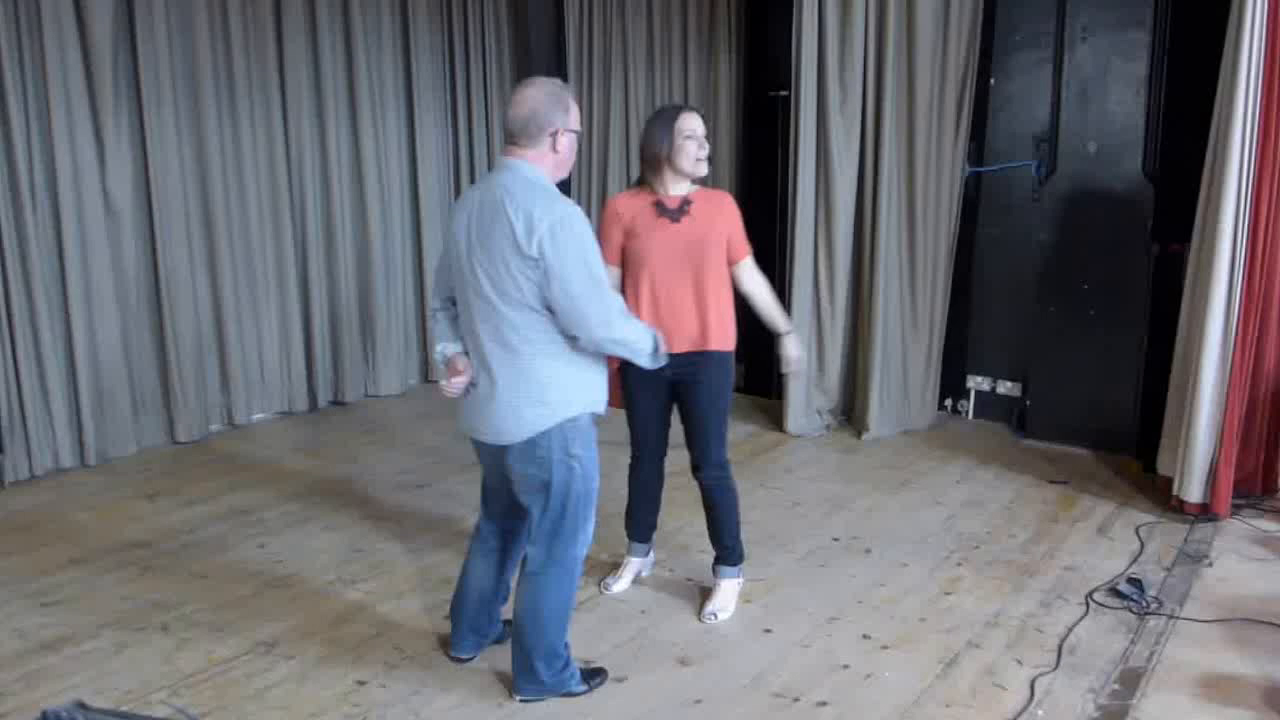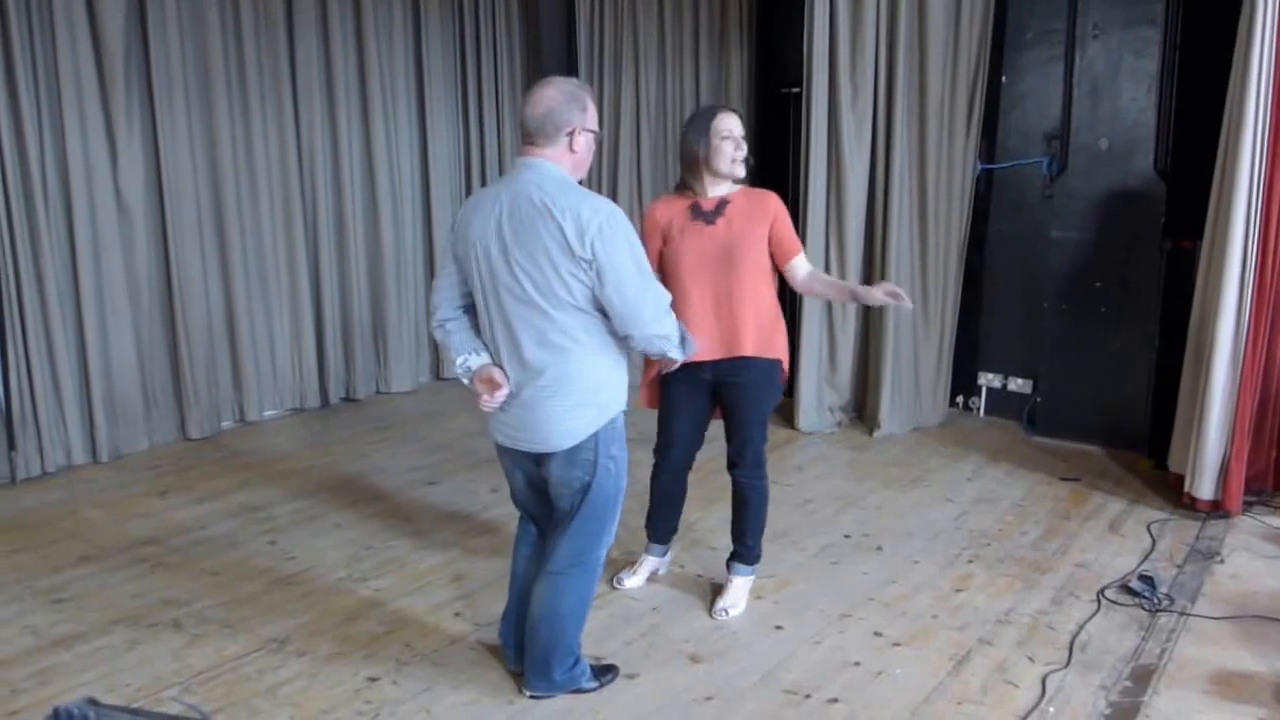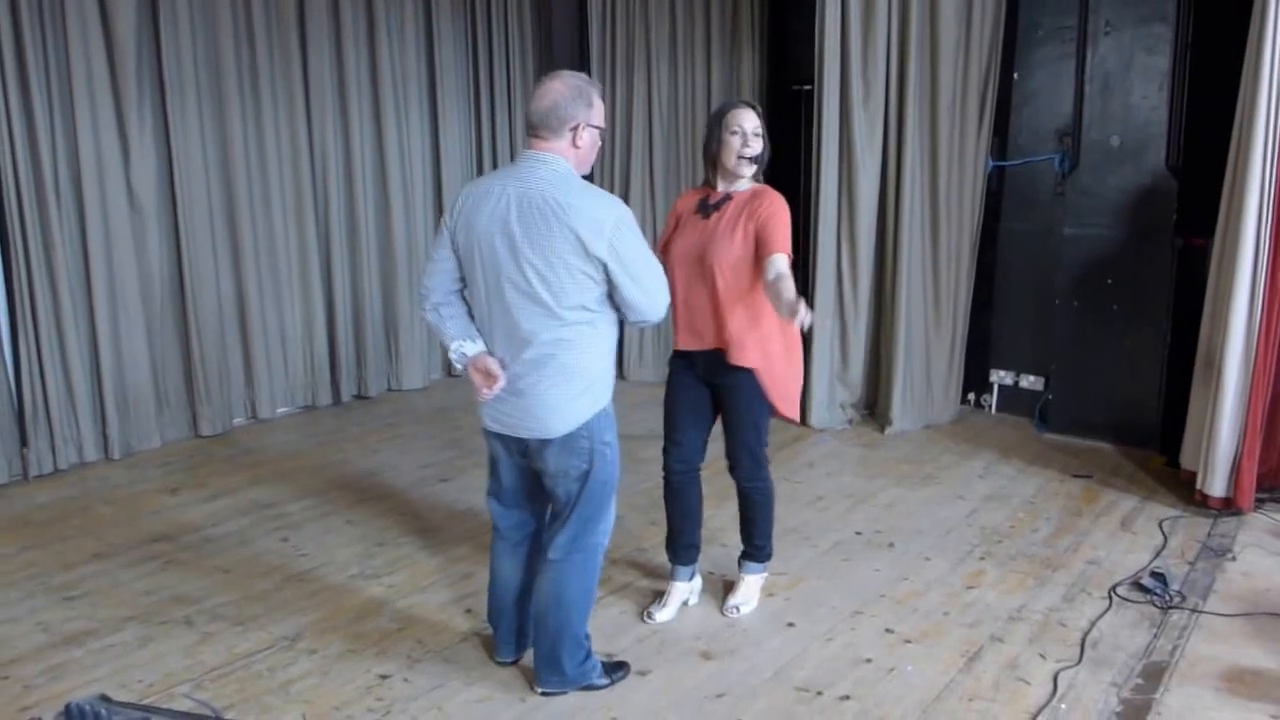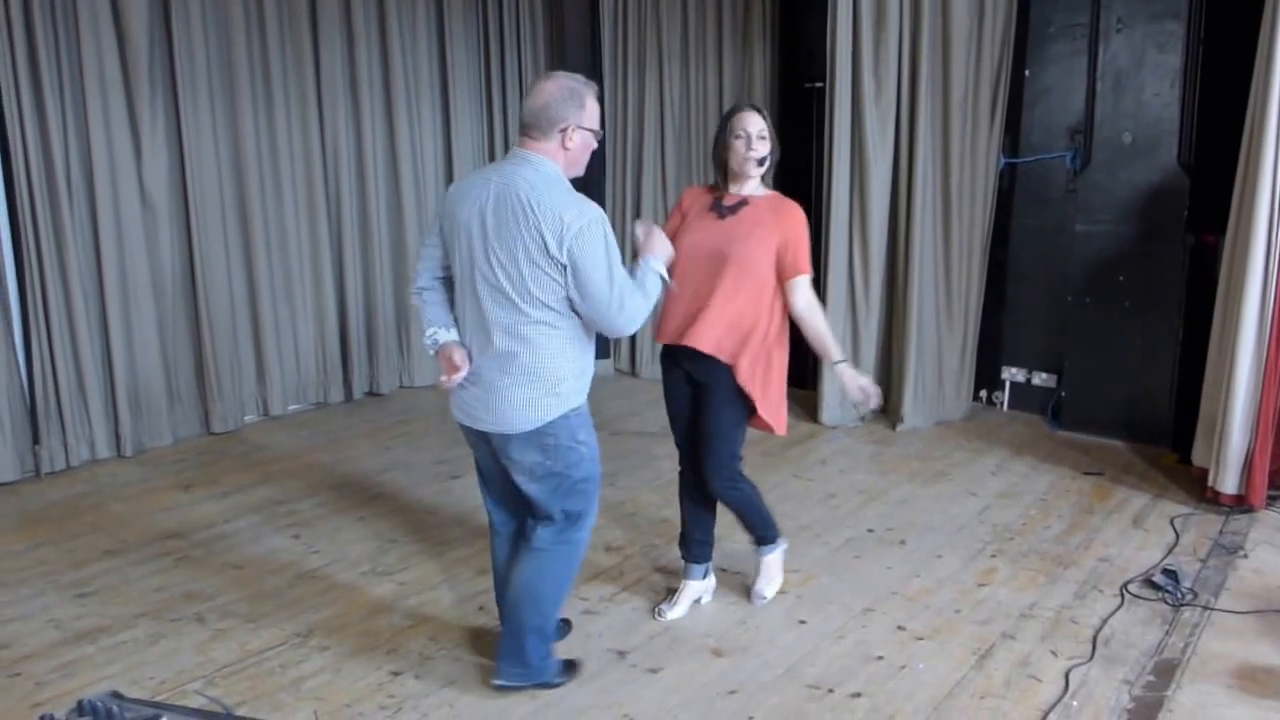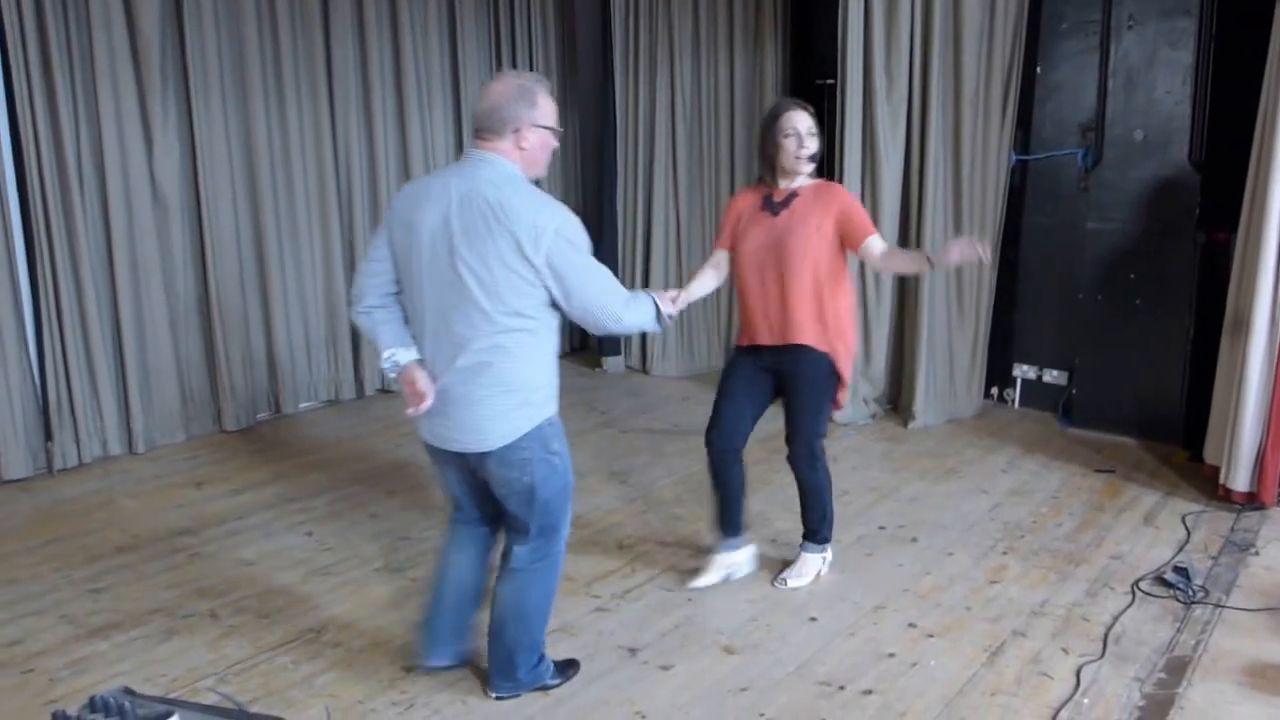
dt=0.4s
person 1, frame 1
left shoulder: (469, 205)
right shoulder: (552, 214)
left elbow: (443, 300)
right elbow: (596, 322)
left wrist: (454, 355)
right wrist: (652, 346)
left hip: (487, 410)
right hip: (547, 415)
left knee: (501, 521)
right knee: (557, 543)
left ankle: (470, 631)
right ankle: (542, 672)
person 1, frame 2
left shoulder: (474, 211)
right shoulder: (593, 215)
left elbow: (446, 312)
right elbow: (647, 322)
left wrist: (478, 365)
right wrist: (679, 345)
left hip: (511, 417)
right hip: (581, 417)
left knee: (537, 526)
right knee: (577, 545)
left ankle: (518, 643)
right ankle: (552, 670)
person 1, frame 3
left shoulder: (473, 198)
right shoulder: (599, 211)
left elbow: (438, 295)
right elbow: (652, 304)
left wrist: (472, 353)
left hip: (501, 405)
right hip: (571, 409)
left knee: (514, 522)
right knee: (578, 535)
left ankle: (510, 637)
right ankle: (564, 665)
person 1, frame 4
left shoulder: (464, 192)
right shoulder: (573, 214)
left elbow: (429, 280)
right elbow: (617, 318)
left wrist: (446, 340)
right wrist: (653, 263)
left hip: (474, 400)
right hip: (542, 407)
left knee: (512, 521)
right knee: (563, 524)
left ankle: (525, 623)
right ankle: (523, 659)
person 1, frame 5
left shoulder: (412, 198)
right shoulder: (542, 218)
left elbow: (371, 300)
right elbow: (602, 308)
left wrist: (406, 364)
right wrist: (655, 306)
left hip: (440, 416)
right hip: (515, 419)
left knee: (471, 525)
right knee: (538, 540)
left ankle: (441, 642)
right ankle: (517, 669)
person 2, frame 1
left shoulder: (721, 205)
right shoulder: (624, 207)
left elbow: (748, 275)
right elbow: (608, 285)
left wrist: (785, 331)
left hip: (707, 356)
right hip: (644, 357)
left knee: (711, 464)
right knee: (646, 458)
left ankle: (730, 572)
right ankle: (640, 551)
person 2, frame 2
left shoulder: (765, 206)
right shoulder: (663, 213)
left elbow: (804, 278)
left wrist: (858, 292)
left hip: (751, 360)
right hip: (686, 363)
left knee: (747, 467)
right knee: (670, 460)
left ankle: (742, 571)
right ankle: (657, 549)
person 2, frame 3
left shoulder: (768, 204)
right shoulder: (687, 205)
left elbow: (776, 274)
right elbow: (661, 272)
left wrist: (791, 308)
left hip: (746, 358)
right hip: (689, 357)
left knee: (748, 466)
right knee: (679, 465)
left ankle: (754, 569)
right ankle: (684, 576)
person 2, frame 4
left shoulder: (785, 215)
right shoulder: (691, 203)
left elbow: (801, 299)
right elbow: (661, 270)
left wrist: (839, 363)
left hip: (734, 359)
right hip: (679, 353)
left knee: (718, 470)
right knee: (691, 466)
left ankle: (769, 548)
right ankle: (697, 574)
person 2, frame 5
left shoulder: (836, 199)
right shoulder: (744, 204)
left elbow: (880, 256)
right elbow: (719, 267)
left wrist: (933, 258)
right wrist: (676, 299)
left hip: (813, 346)
right hip: (756, 346)
left knee: (803, 451)
right knee: (721, 439)
left ankle: (816, 549)
right ankle: (733, 547)
